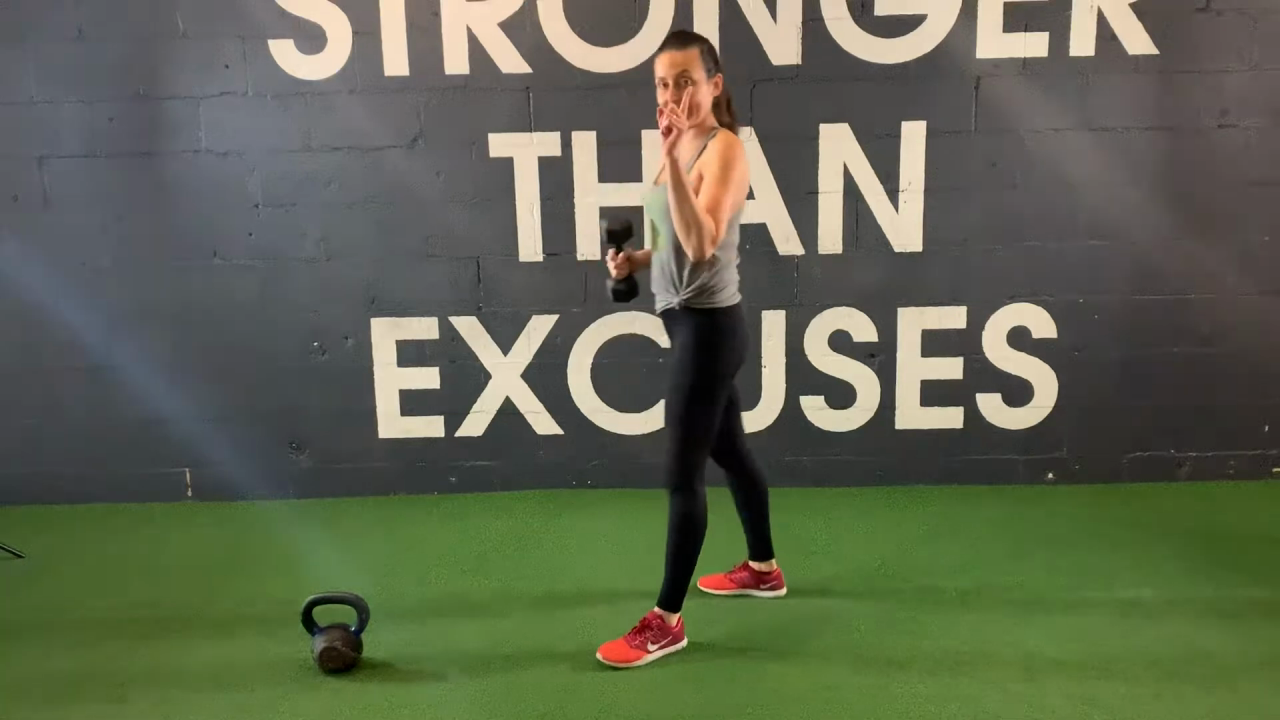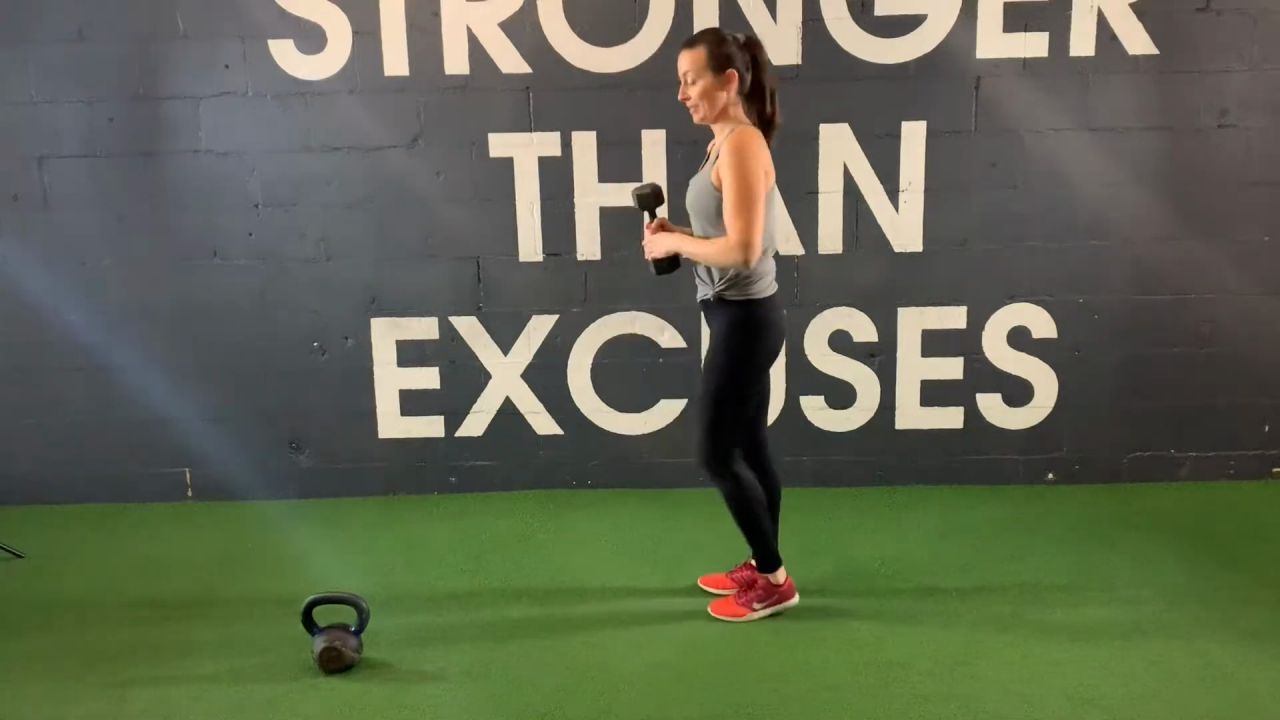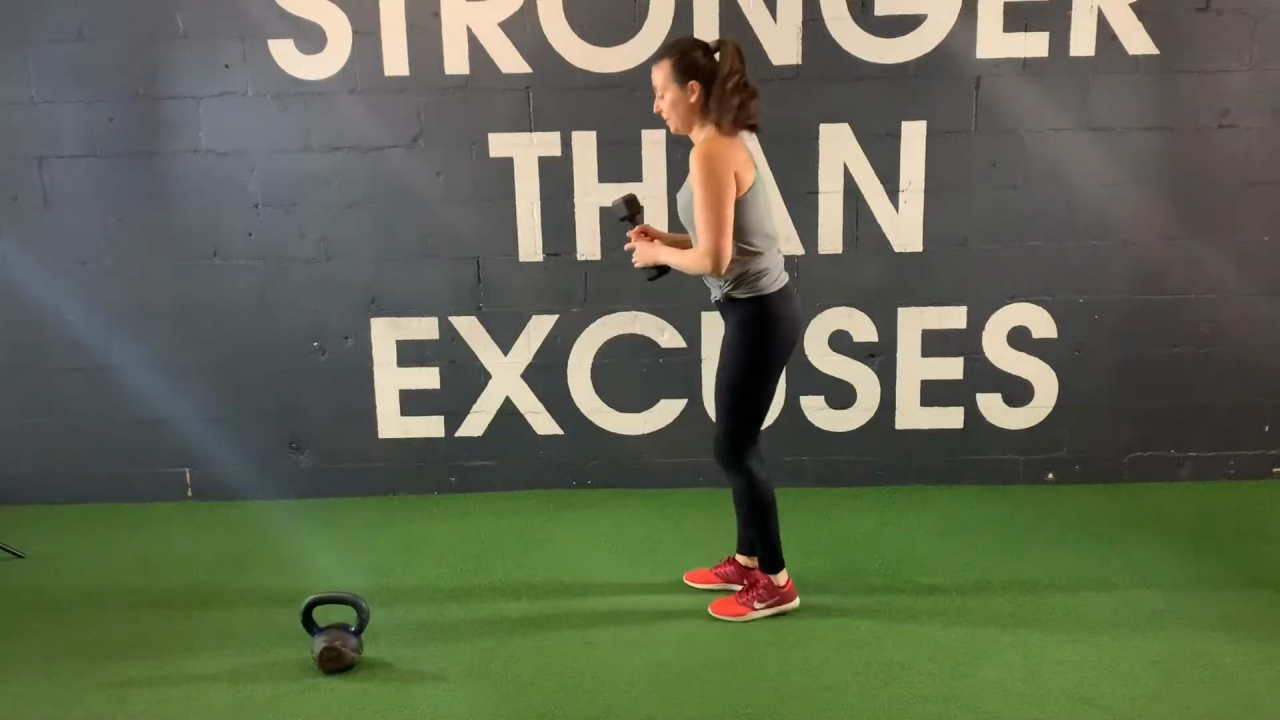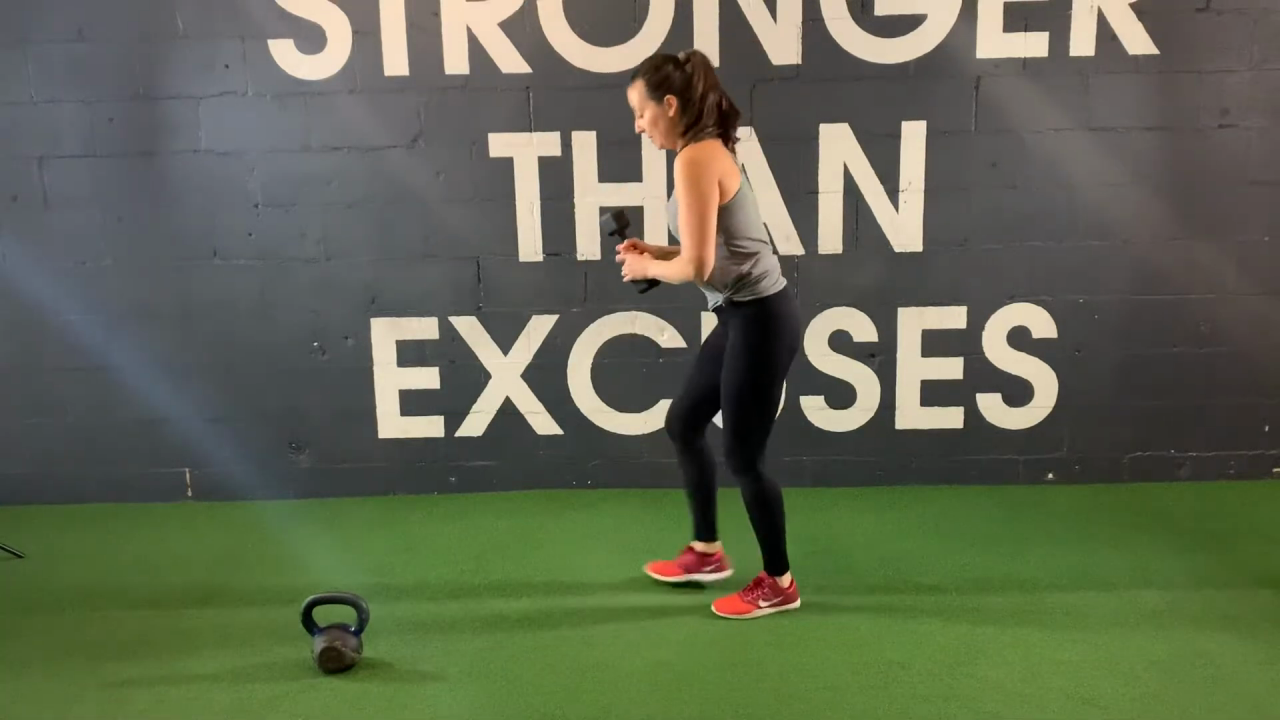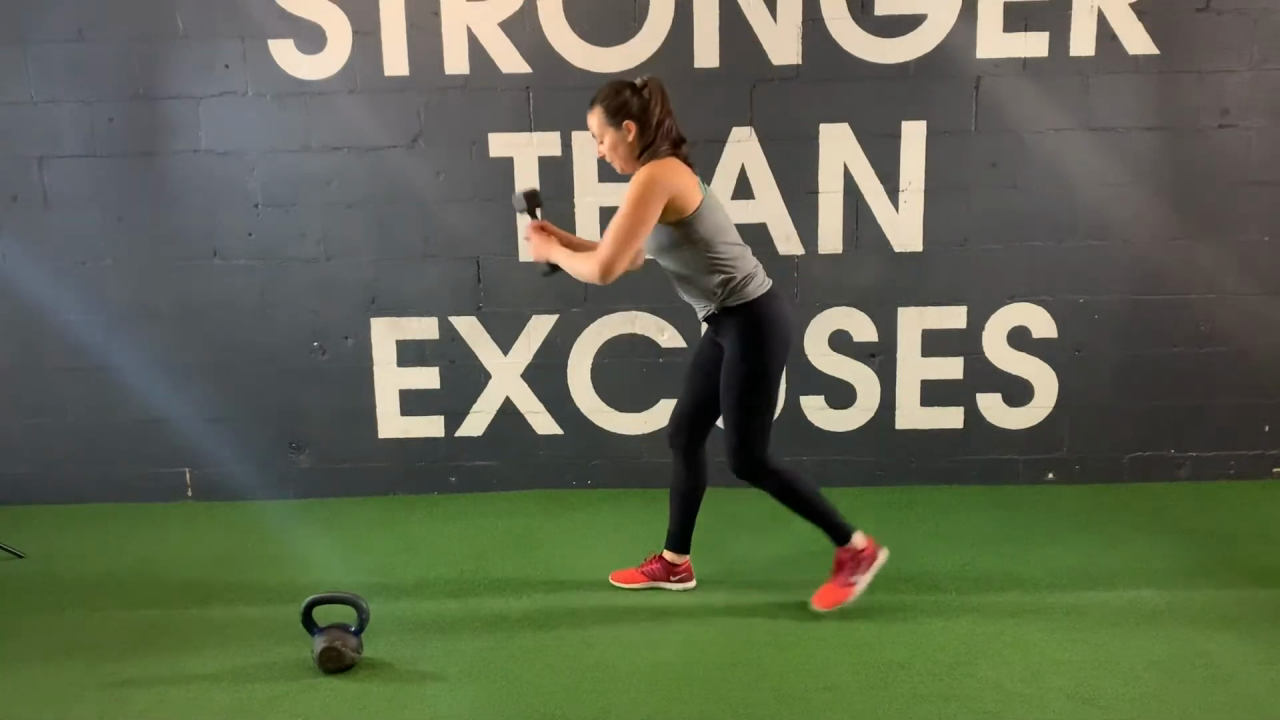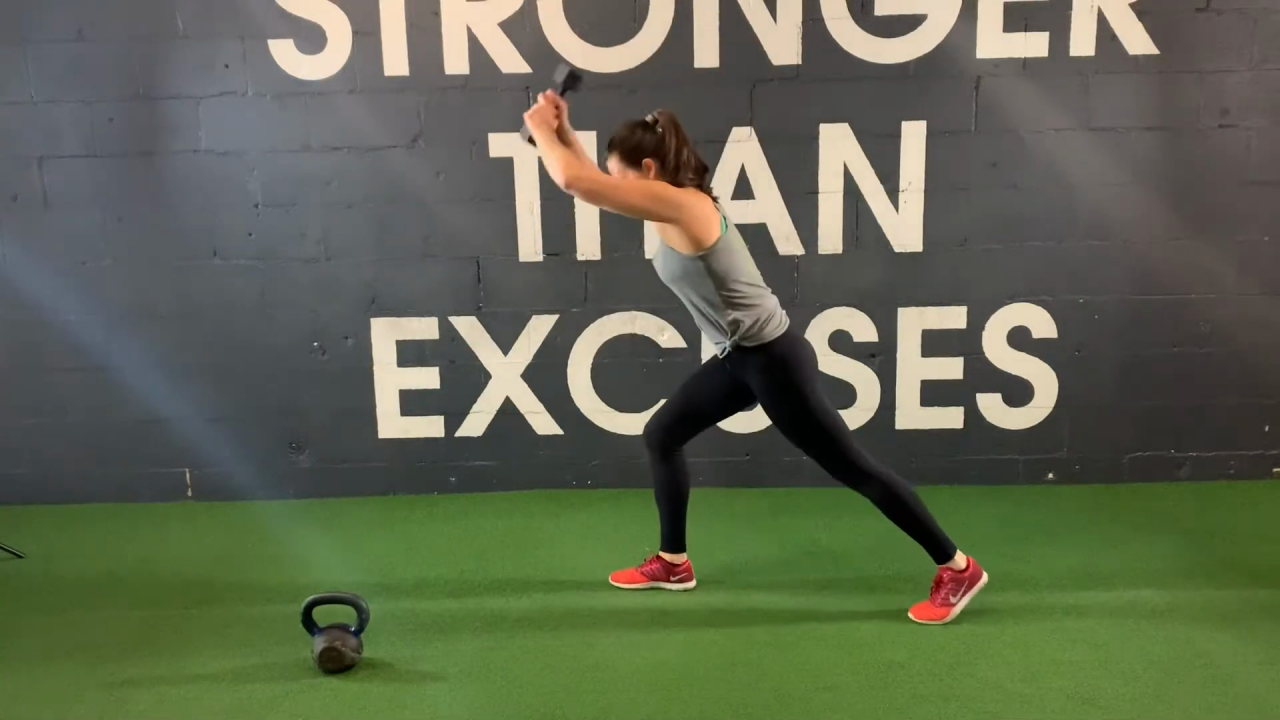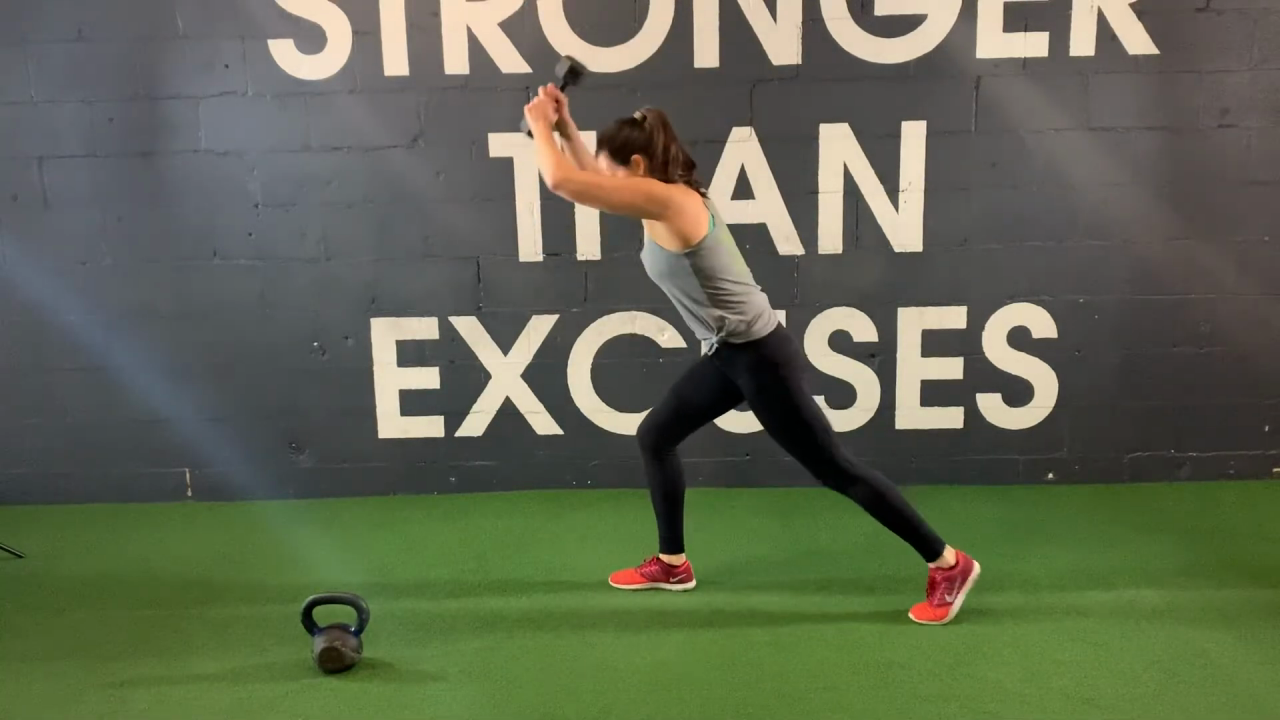
dt=0.4s
person 1, frame 1
left shoulder: (725, 148)
right shoulder: (680, 149)
left elbow: (703, 246)
left wrist: (671, 161)
right wrist: (639, 258)
left hip: (709, 327)
right hip: (689, 322)
left knee: (682, 474)
right knee: (728, 450)
left ankle: (666, 619)
right ankle: (763, 567)
person 1, frame 2
left shoulder: (744, 145)
right shoulder: (723, 143)
left elbow: (743, 250)
left wrist: (676, 243)
right wrist: (676, 236)
left hip: (744, 318)
right hip: (738, 315)
left knee: (718, 456)
right knee: (747, 447)
left ankle: (773, 579)
right ankle: (765, 567)
person 1, frame 3
left shoulder: (711, 154)
right shoulder: (722, 145)
left elbow: (714, 259)
left wrist: (658, 255)
right wrist: (665, 239)
left hip: (758, 315)
right hip: (754, 311)
left knee: (734, 452)
right knee: (734, 446)
left ankle: (774, 583)
right ankle: (747, 562)
person 1, frame 4
left shoulder: (695, 161)
right shoulder: (707, 152)
left elbow: (698, 267)
left wrist: (647, 269)
right wrist: (653, 252)
left hip: (759, 319)
right hip: (742, 317)
left knee: (743, 456)
right knee: (682, 424)
left ankle: (779, 582)
right ankle: (706, 551)
person 1, frame 5
left shoulder: (654, 179)
right shoulder: (660, 173)
left elbow: (602, 269)
right elbow: (625, 255)
left wrist: (551, 251)
right wrist: (566, 240)
left hip: (752, 322)
right hip: (728, 324)
left knee: (747, 458)
right knee: (683, 436)
left ankle: (855, 549)
right ankle: (674, 562)
person 1, frame 6
left shoulder: (677, 203)
right shoulder: (679, 202)
left elbow: (573, 182)
right elbow: (593, 182)
left wrist: (540, 131)
right wrist: (560, 131)
left hip: (773, 358)
right hip: (740, 356)
left knee: (851, 466)
right knee: (660, 435)
left ankle: (957, 568)
right ankle: (672, 562)
person 1, frame 7
left shoulder: (665, 199)
right shoulder: (671, 197)
left elbow: (562, 182)
right elbow: (589, 180)
left wrist: (538, 125)
right wrist: (563, 125)
left hip: (760, 356)
right hip: (730, 353)
left knee: (835, 469)
right knee: (654, 437)
left ankle: (949, 564)
right ankle: (671, 563)
